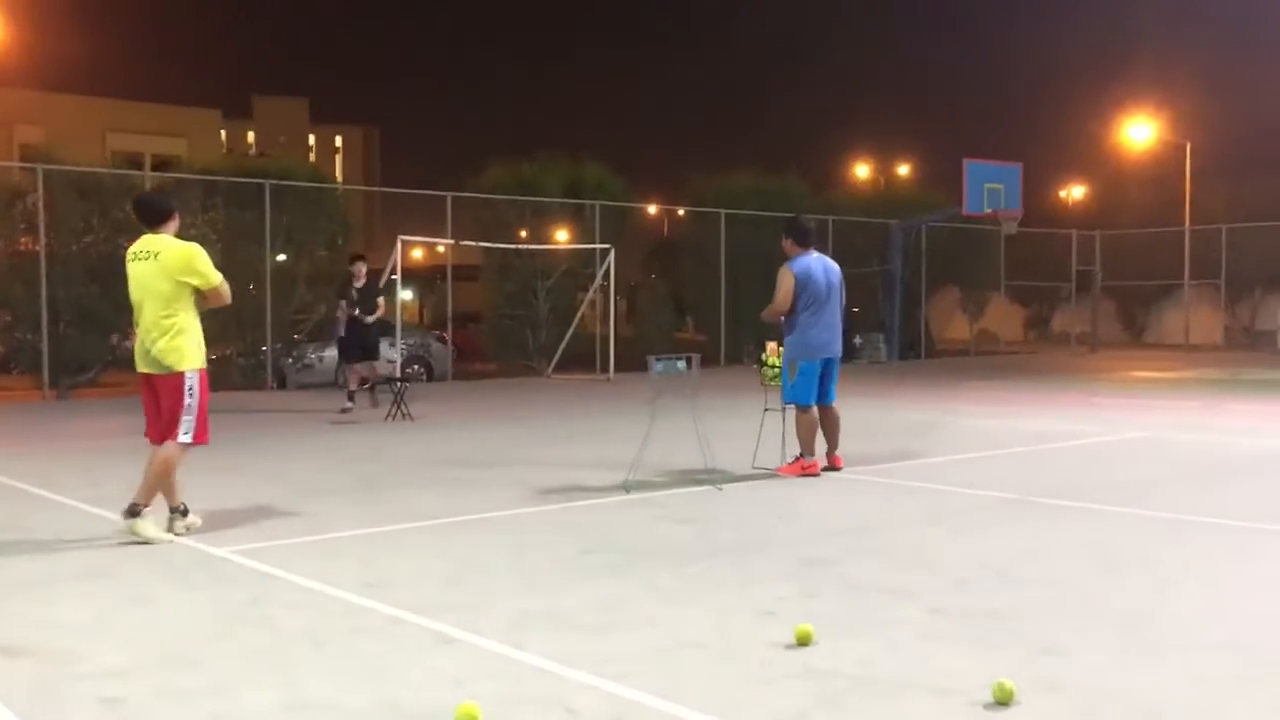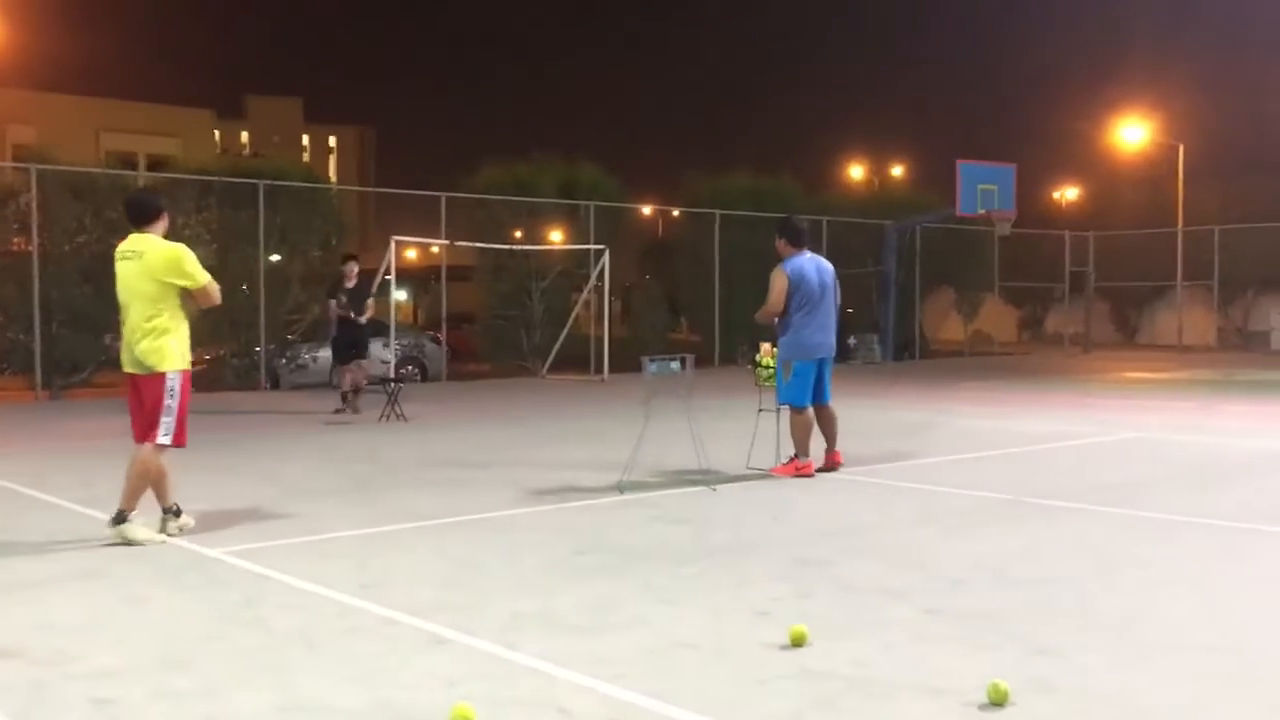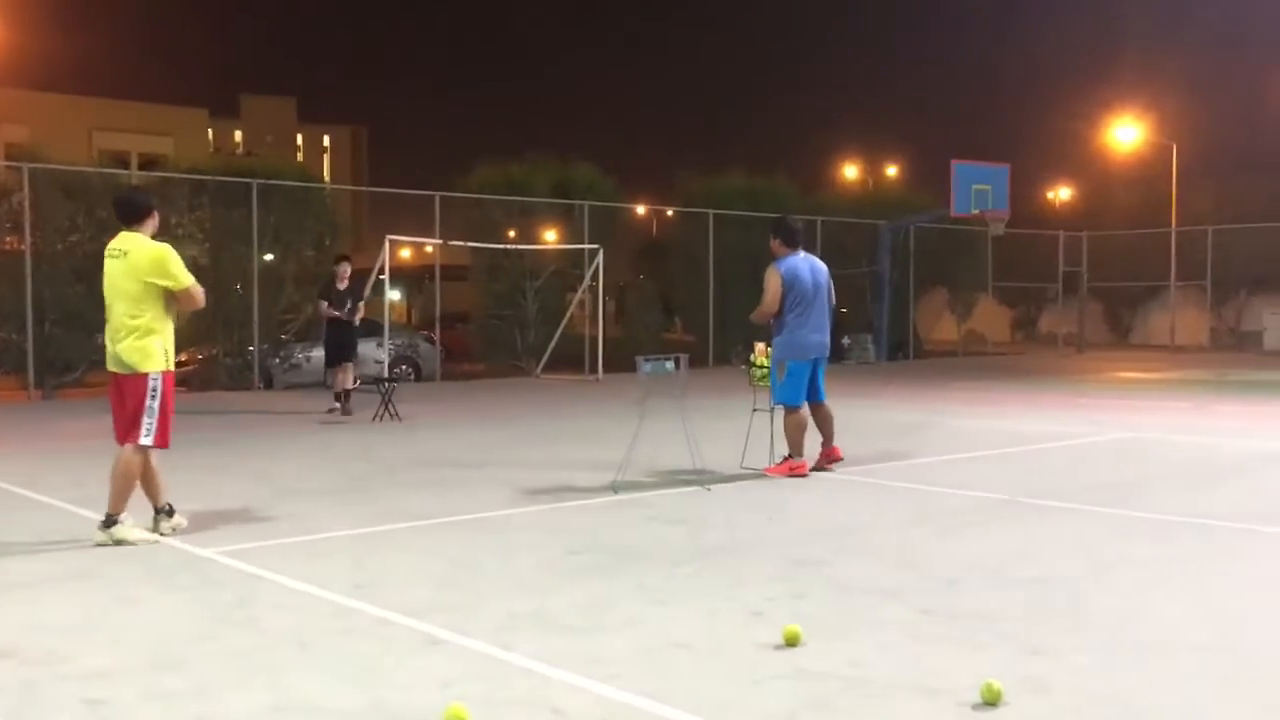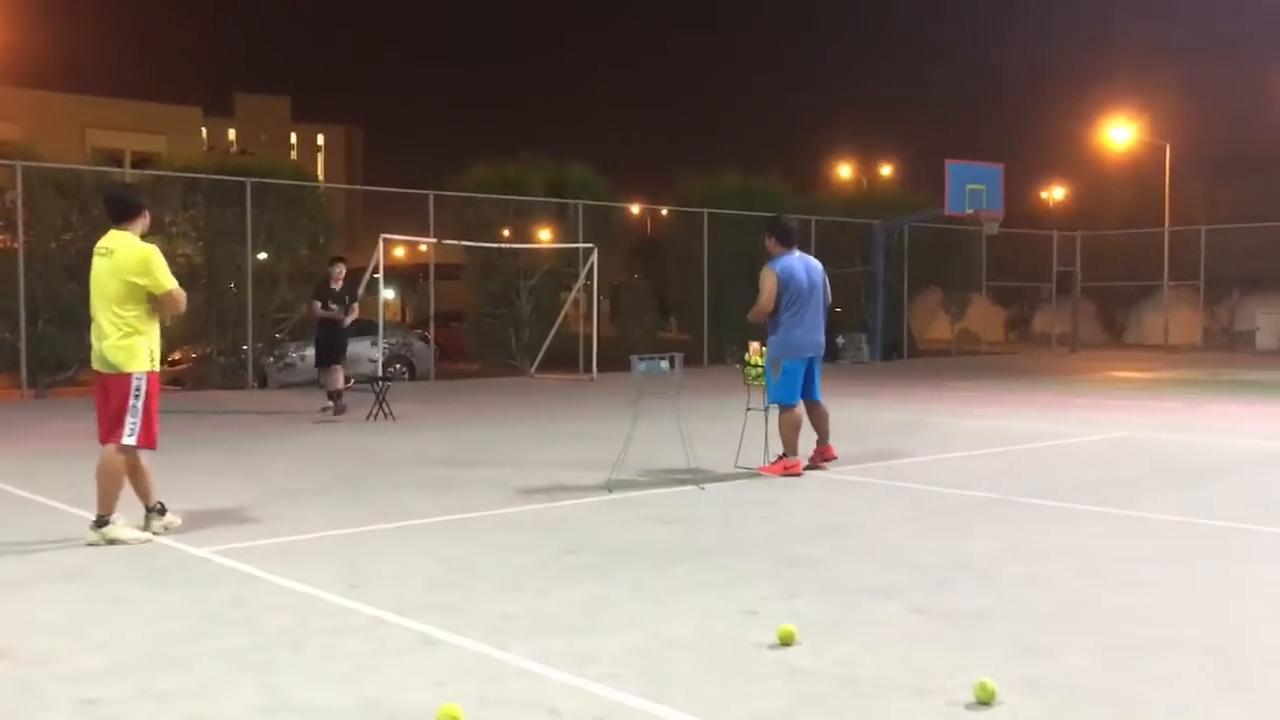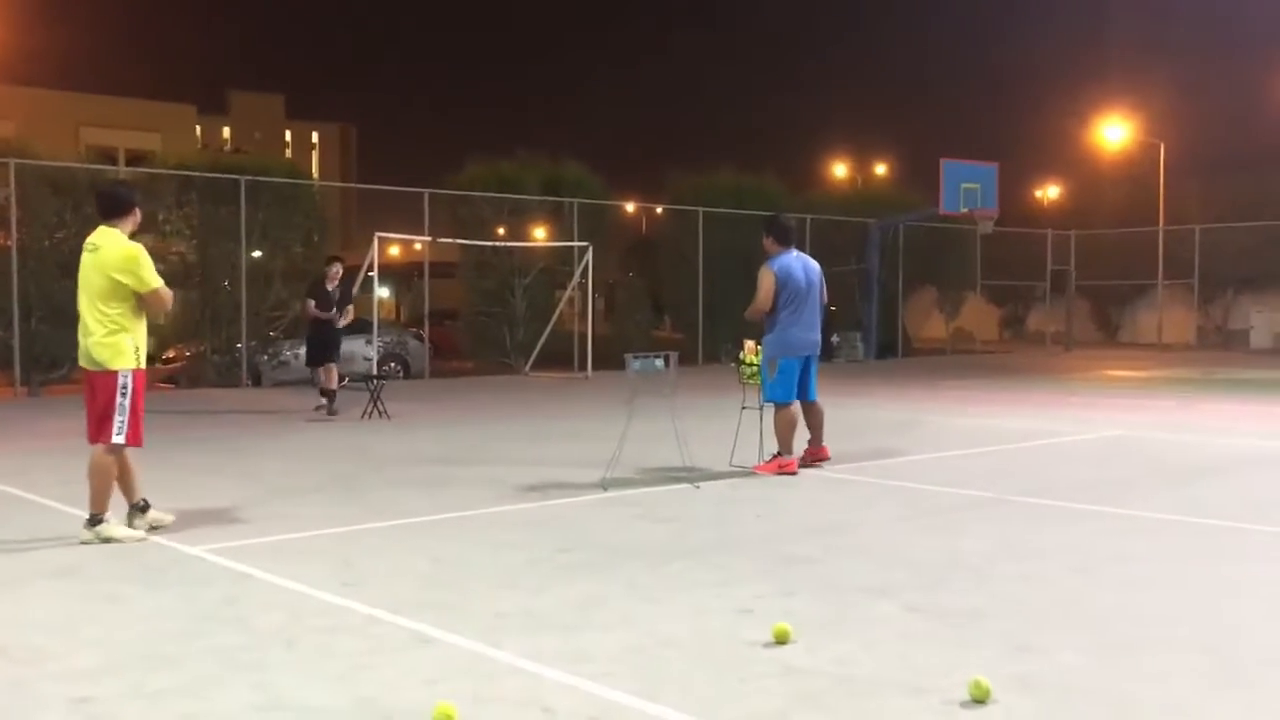
dt=0.1s
person 1, frame 1
left shoulder: (134, 254)
right shoulder: (187, 252)
right elbow: (223, 297)
left wrist: (187, 295)
left hip: (148, 357)
right hip: (179, 358)
left knee: (163, 438)
right knee: (176, 440)
left ankle: (179, 512)
right ankle: (135, 511)
person 1, frame 2
left shoulder: (123, 252)
right shoulder: (172, 253)
right elbow: (212, 297)
left wrist: (175, 294)
left hip: (135, 358)
right hip: (164, 359)
left knee: (150, 440)
right knee: (156, 441)
left ankle: (171, 513)
right ankle: (123, 517)
person 1, frame 3
left shoulder: (114, 251)
right shoulder: (158, 253)
right elbow: (196, 300)
left wrist: (164, 298)
right wrist: (174, 297)
left hip: (121, 356)
right hip: (148, 359)
left knee: (139, 441)
right knee: (138, 442)
left ankle: (163, 512)
right ankle: (113, 522)
person 1, frame 4
left shoulder: (103, 248)
right shoulder: (143, 253)
right elbow: (177, 304)
left wrist: (150, 298)
right wrist: (159, 298)
left hip: (107, 356)
right hip: (132, 359)
left knee: (123, 441)
right knee: (122, 442)
left ankle: (155, 510)
right ankle: (104, 522)
person 1, frame 5
left shoulder: (93, 244)
right shoulder: (129, 251)
right elbow: (163, 303)
left wrist: (140, 295)
right wrist: (155, 292)
left hip: (96, 352)
right hip: (118, 356)
left knee: (110, 440)
right knee: (112, 441)
left ankle: (139, 508)
right ankle: (98, 521)
person 2, frame 1
left shoulder: (790, 270)
right shoulder: (832, 266)
left elbow: (780, 307)
right elbow: (840, 302)
left wrist: (766, 316)
left hip: (804, 345)
right hip: (831, 344)
left knee: (804, 403)
right knee: (826, 402)
left ankle: (808, 461)
right ankle: (832, 456)
person 2, frame 2
left shoulder: (784, 270)
right shoulder: (826, 266)
left elbow: (773, 309)
right elbow: (836, 302)
left wrist: (760, 317)
left hip: (798, 346)
right hip: (824, 344)
left knee: (799, 404)
right knee: (822, 401)
left ankle: (802, 461)
right ankle: (832, 453)
person 2, frame 3
left shoulder: (778, 270)
right shoulder: (820, 265)
left elbow: (768, 309)
right elbow: (831, 301)
left wrist: (755, 318)
left hip: (791, 346)
right hip: (819, 343)
left knee: (793, 404)
right knee: (817, 399)
left ankle: (796, 461)
right ankle: (829, 449)
person 2, frame 4
left shoulder: (773, 269)
right shoulder: (816, 264)
left elbow: (764, 308)
right elbow: (827, 300)
left wrist: (751, 317)
left hip: (786, 345)
right hip: (814, 342)
left knee: (787, 403)
right knee: (812, 398)
left ankle: (790, 460)
right ankle: (824, 447)
person 2, frame 5
left shoulder: (771, 268)
right shoulder: (813, 264)
left elbow: (761, 306)
right elbow: (823, 300)
left wrist: (748, 314)
left hip: (782, 343)
right hip: (810, 340)
left knee: (783, 402)
right knee: (808, 398)
left ankle: (785, 459)
right ankle: (817, 448)
